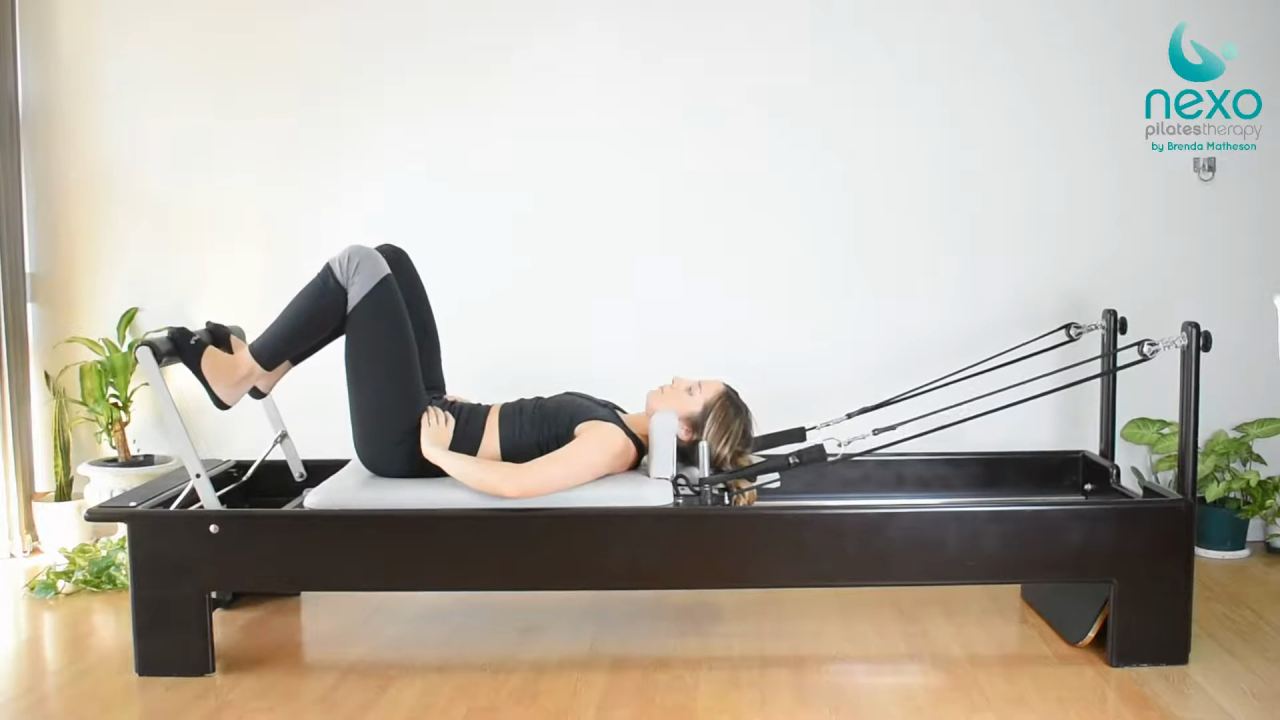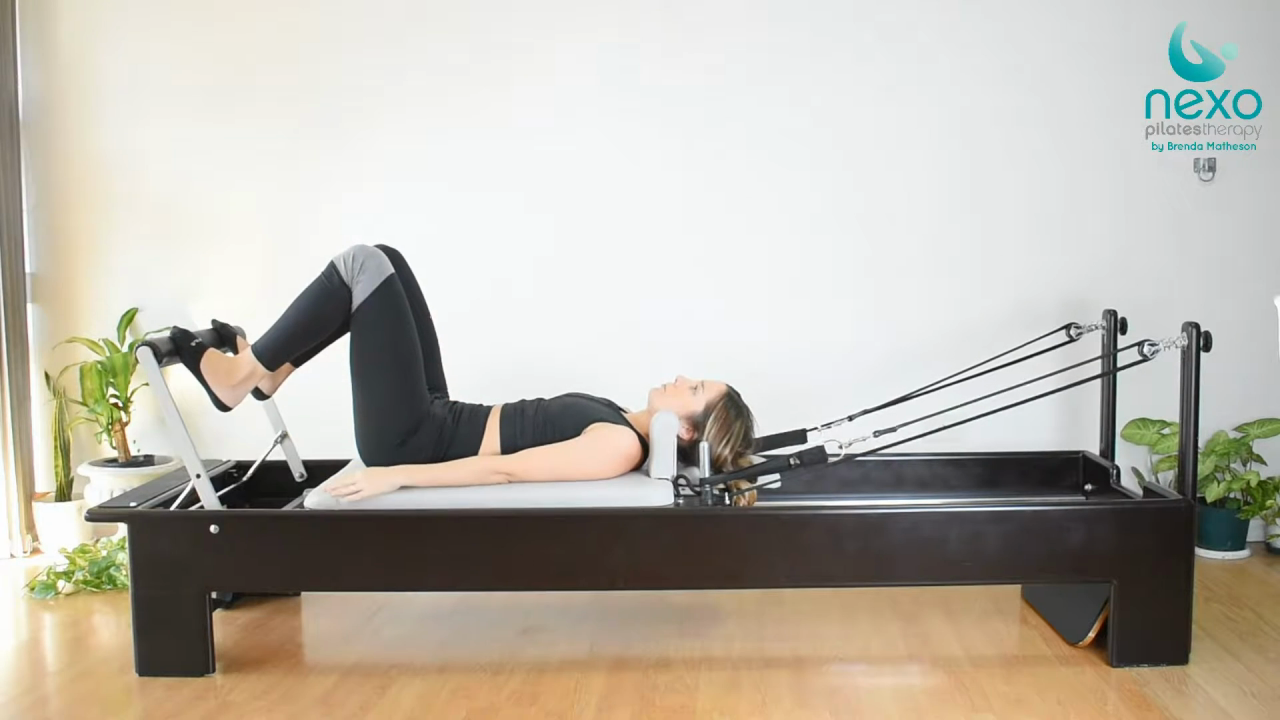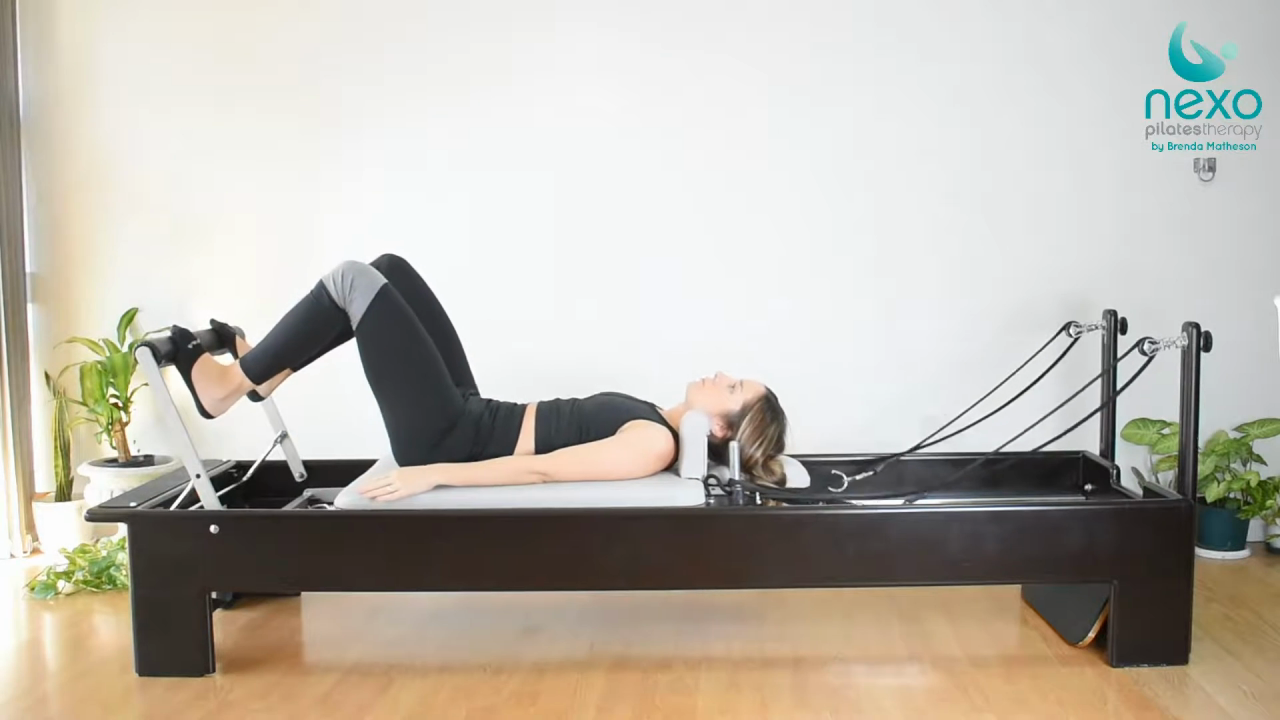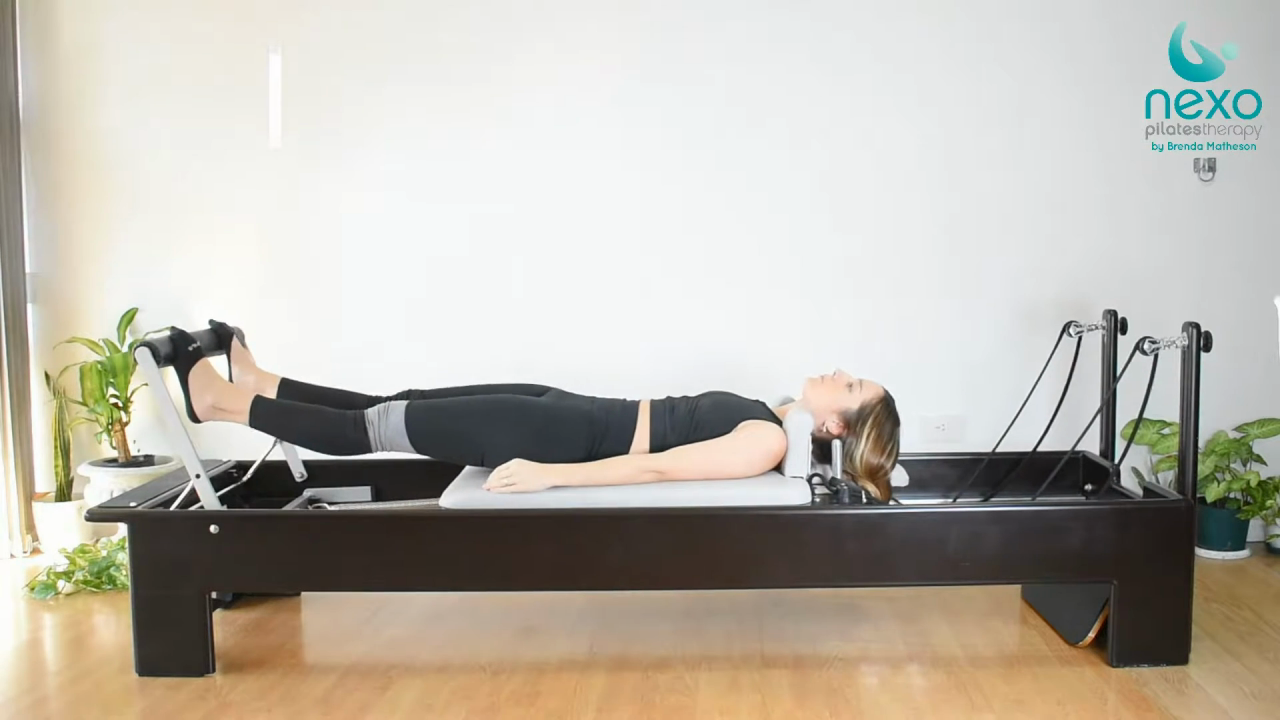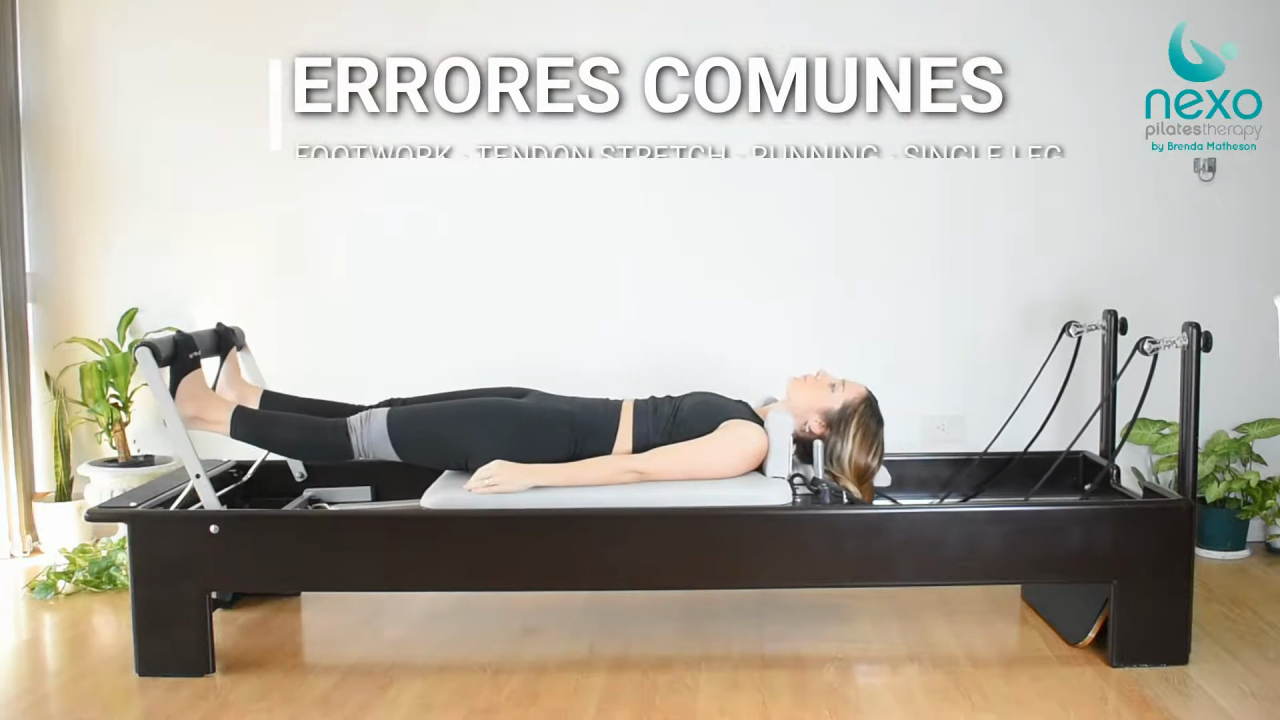
dt=1s
person 1, frame 1
left shoulder: (615, 447)
right shoulder: (618, 424)
left elbow: (515, 483)
left wrist: (438, 455)
left hip: (404, 442)
right hip: (439, 417)
left knee: (357, 268)
right knee: (387, 261)
left ankle: (240, 375)
right ankle: (264, 367)
person 1, frame 2
left shoulder: (620, 448)
right shoulder: (622, 423)
left elbow: (505, 470)
left wrist: (397, 476)
left hip: (409, 440)
right hip: (438, 420)
left knee: (362, 266)
right knee: (382, 263)
left ankle: (242, 373)
right ankle: (268, 370)
person 1, frame 3
left shoulder: (654, 446)
right shoulder: (655, 421)
left elbow: (543, 470)
left wrist: (433, 474)
left hip: (449, 439)
right hip: (472, 416)
left knee: (352, 280)
right knee: (388, 271)
left ankle: (228, 384)
right ankle: (262, 371)
person 1, frame 4
left shoulder: (767, 445)
right shoulder: (766, 417)
left elbow: (659, 468)
left wrist: (551, 474)
left hip: (566, 438)
right hip: (570, 414)
left knee: (375, 427)
right knee: (391, 409)
left ankle: (222, 399)
right ankle: (256, 384)
person 1, frame 5
left shoulder: (749, 444)
right shoulder: (748, 415)
left elbow: (640, 468)
left wrist: (531, 473)
left hip: (549, 438)
right hip: (552, 414)
left knee: (355, 437)
right knee: (375, 418)
left ankle: (207, 410)
right ankle: (242, 396)
